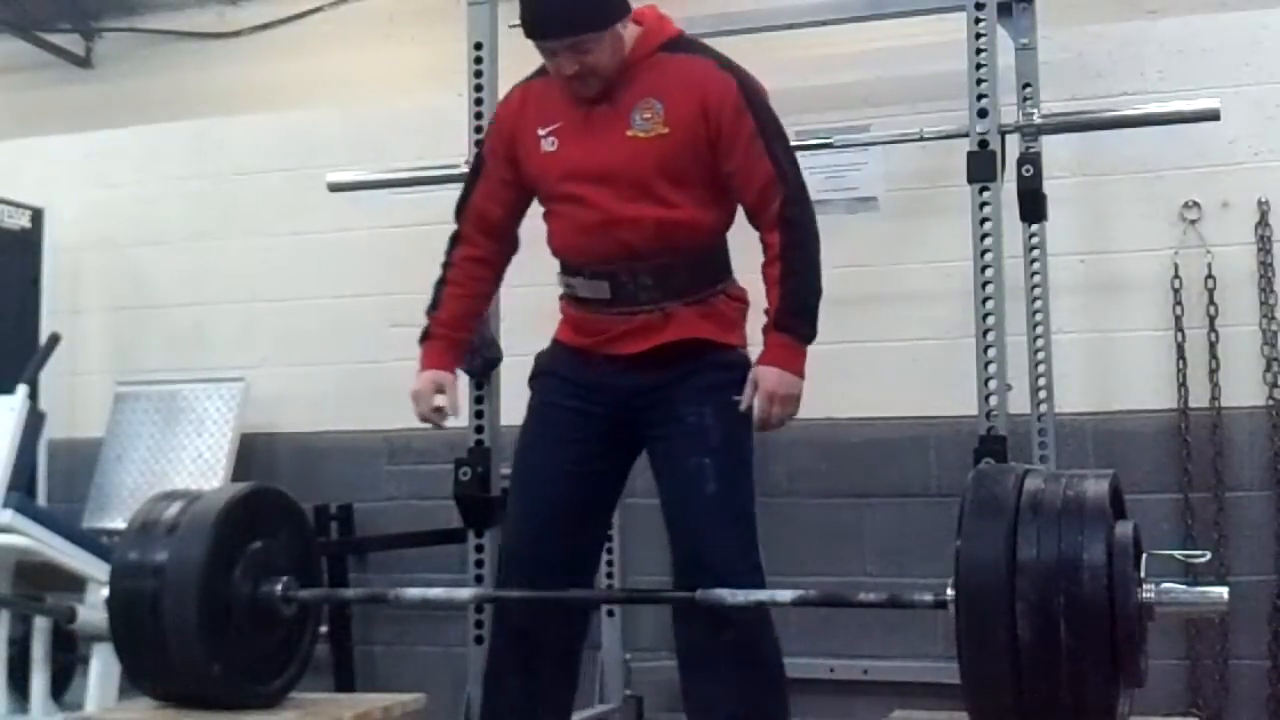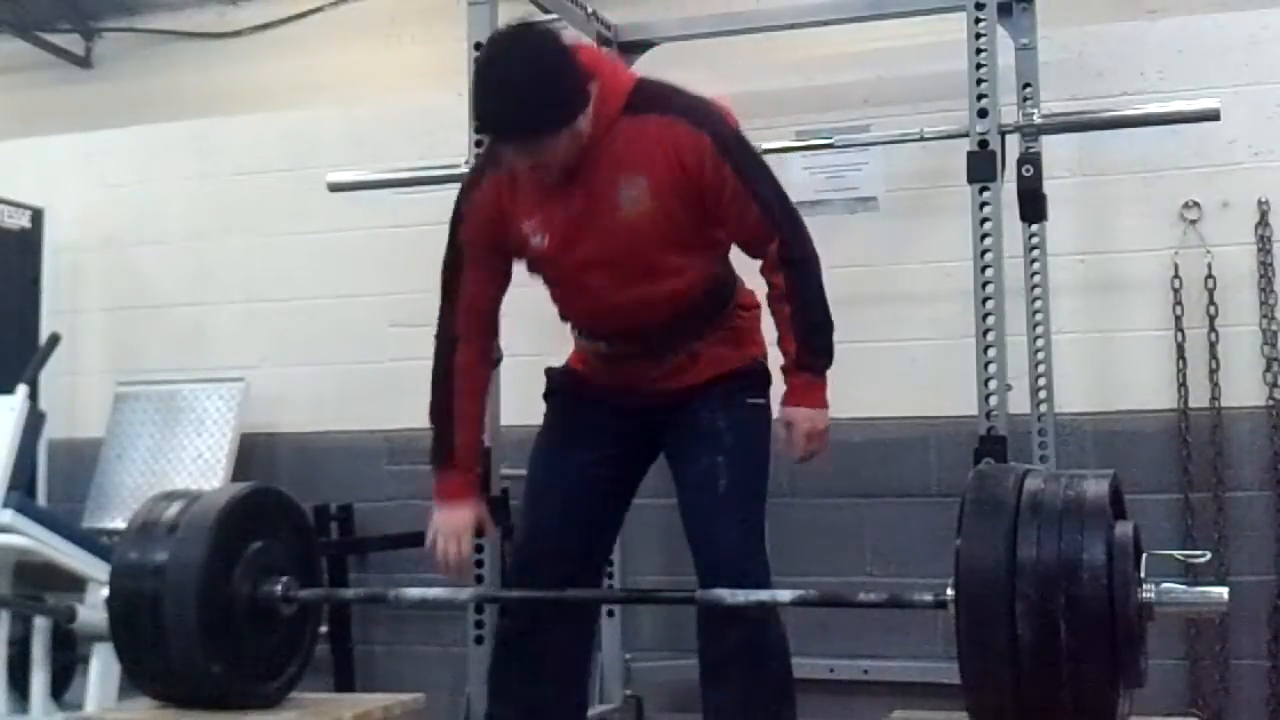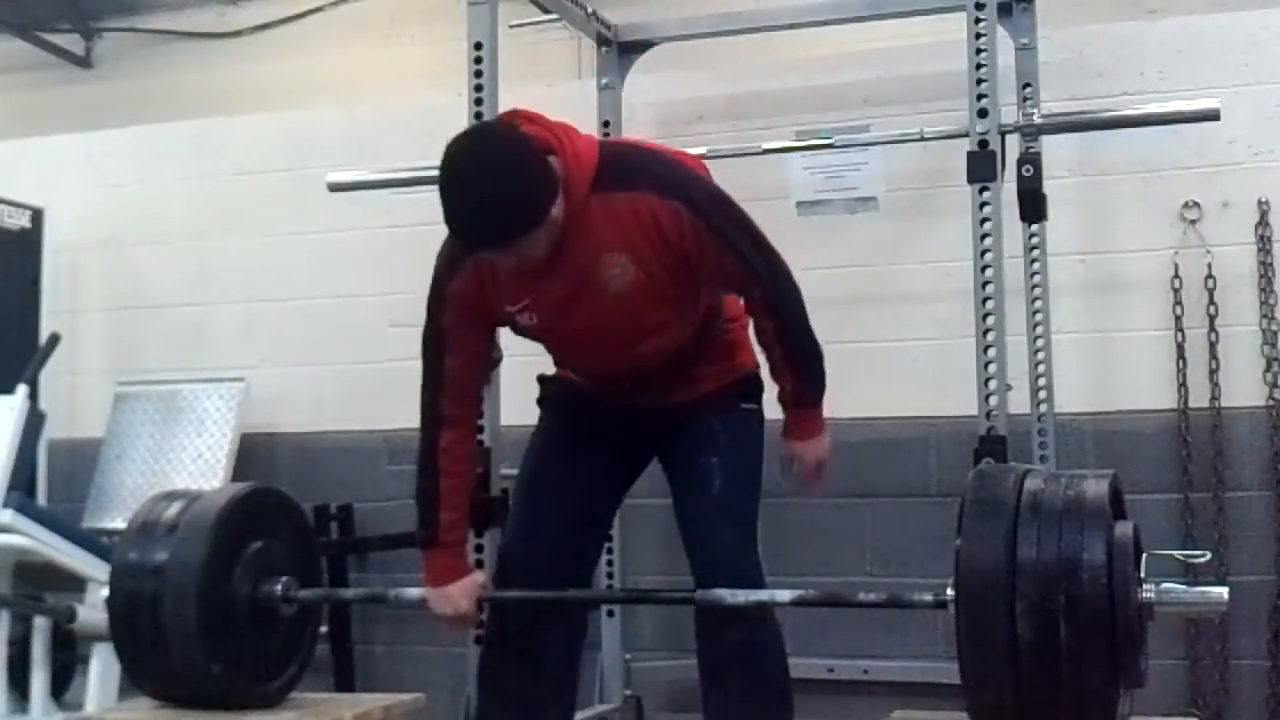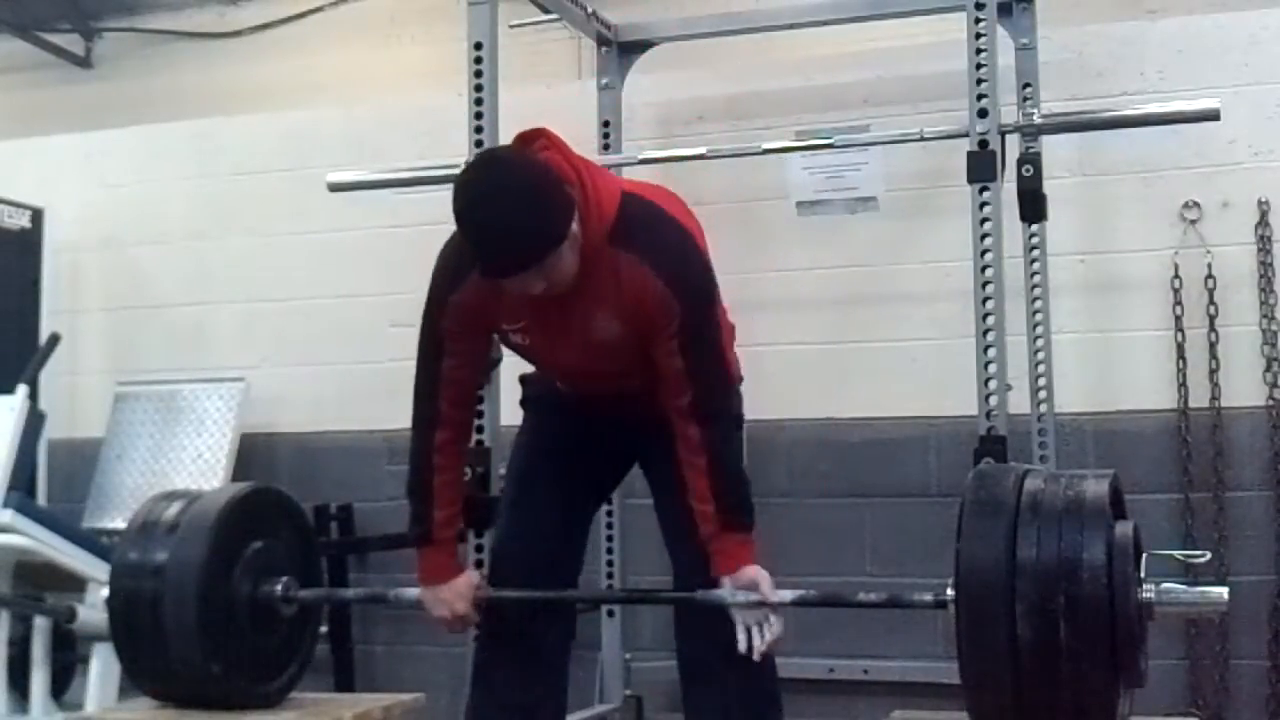
dt=0.4s
person 1, frame 1
left shoulder: (708, 83)
right shoulder: (522, 111)
left elbow: (784, 214)
right elbow: (480, 237)
left wrist: (786, 347)
right wrist: (440, 351)
left hip: (695, 362)
right hip: (579, 365)
left knee: (717, 576)
right knee: (533, 573)
person 1, frame 2
left shoulder: (684, 130)
right shoulder: (492, 189)
left elbow: (782, 246)
right elbow: (466, 331)
left wrist: (806, 382)
right wrist: (455, 485)
left hip: (713, 382)
right hip: (594, 391)
left knee: (731, 581)
right knee: (539, 583)
person 1, frame 3
left shoulder: (653, 187)
right shoulder: (466, 269)
left elbow: (767, 285)
right elbow: (450, 407)
left wrist: (804, 416)
right wrist: (445, 560)
left hip: (708, 394)
right hip: (587, 403)
left knee: (728, 587)
right knee: (525, 587)
person 1, frame 4
left shoulder: (657, 243)
right shoulder: (463, 273)
left elbow: (703, 408)
right elbow: (442, 407)
left wrist: (733, 550)
right wrist: (438, 559)
left hip: (676, 404)
right hip: (567, 406)
left knee: (714, 590)
right knee: (515, 591)
